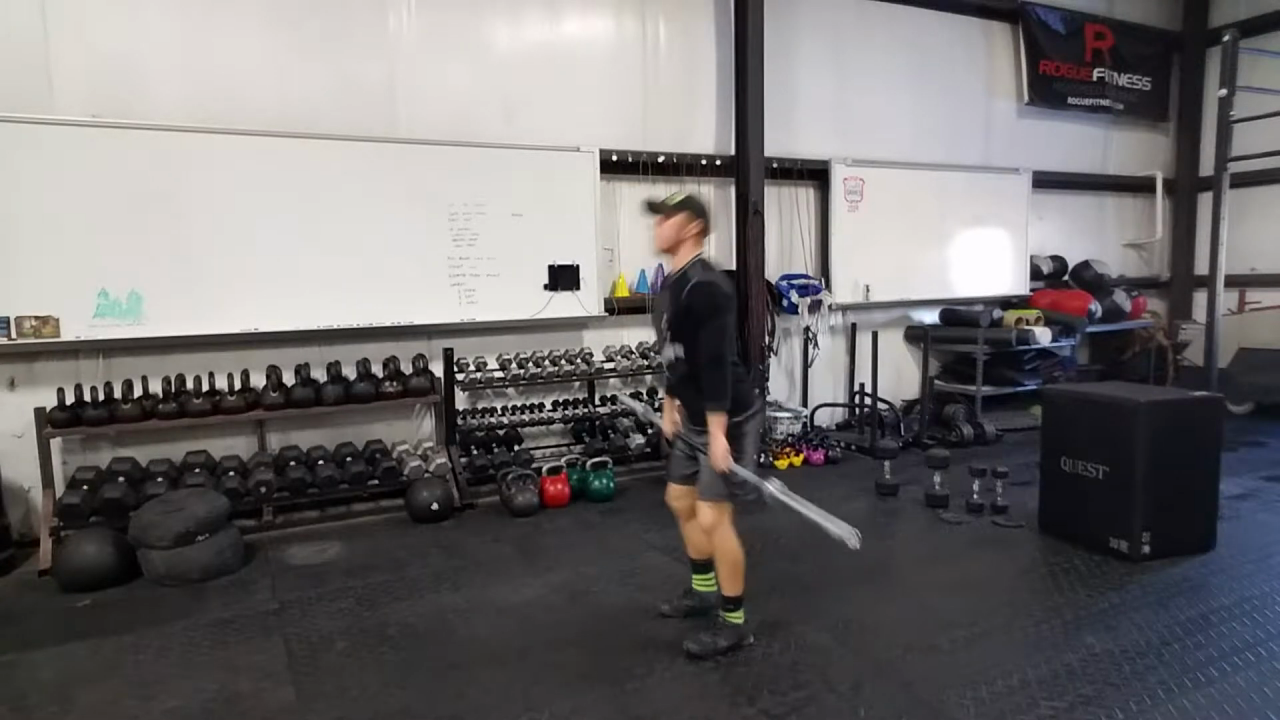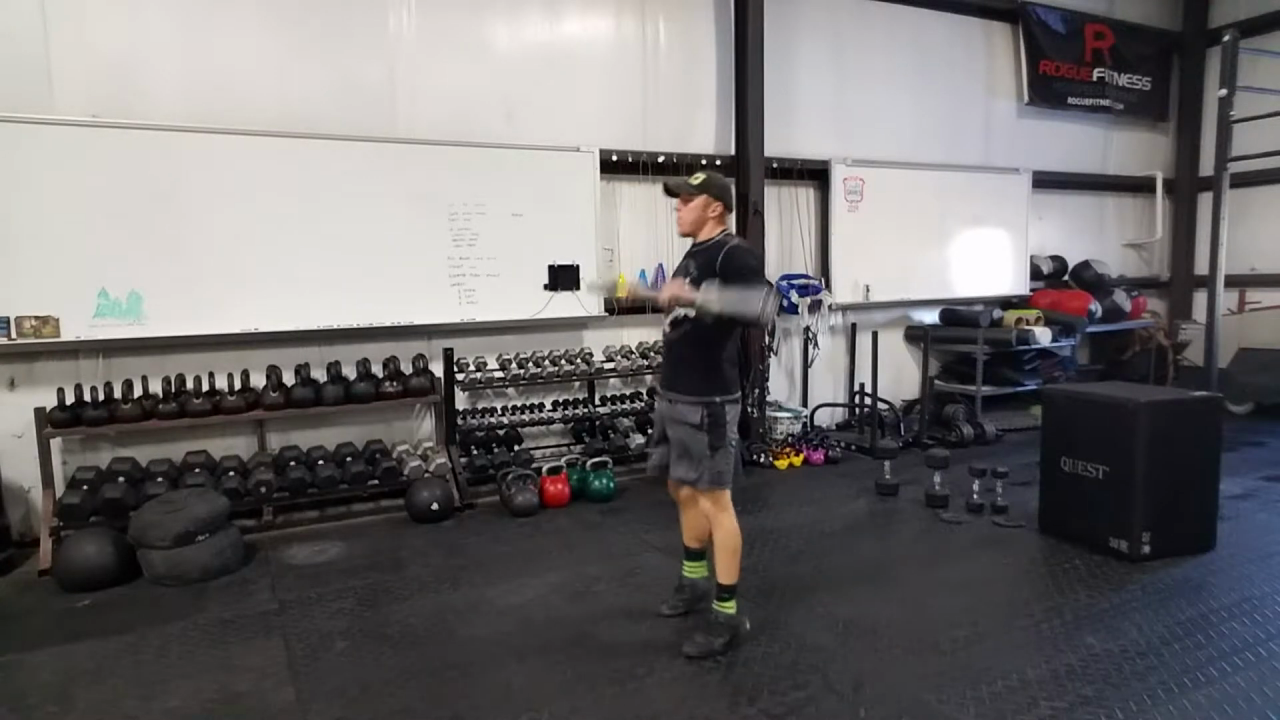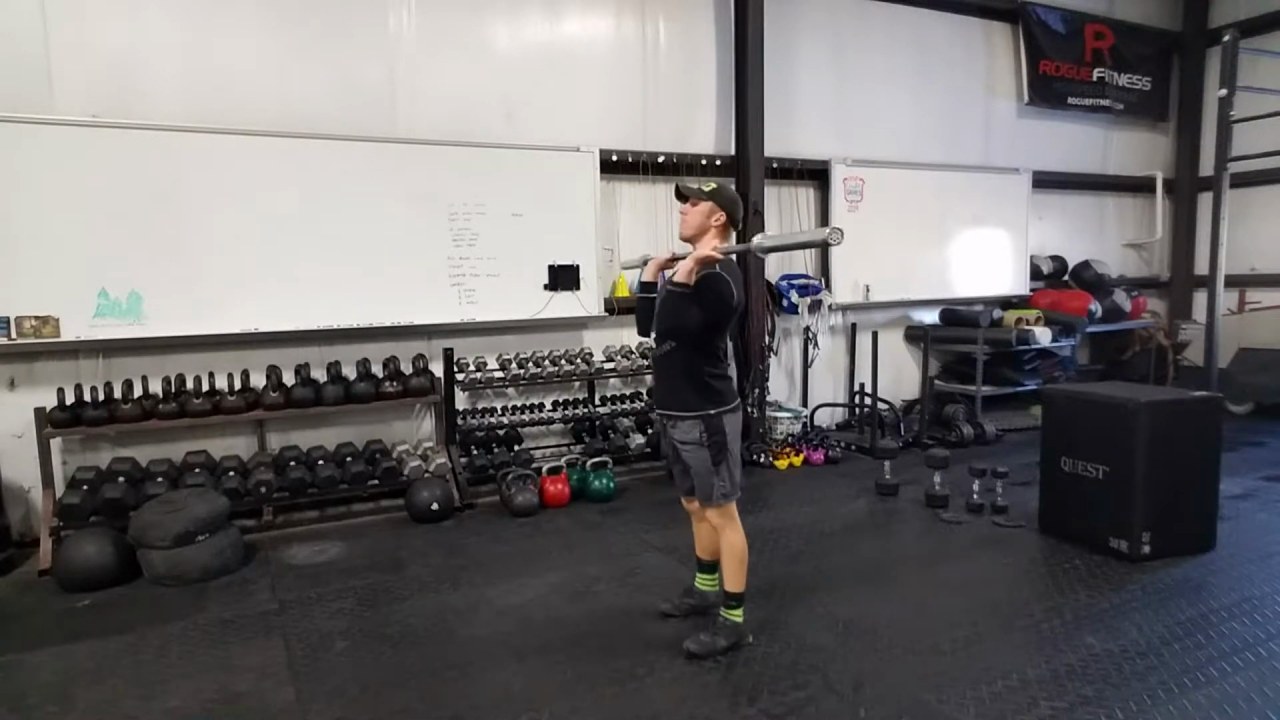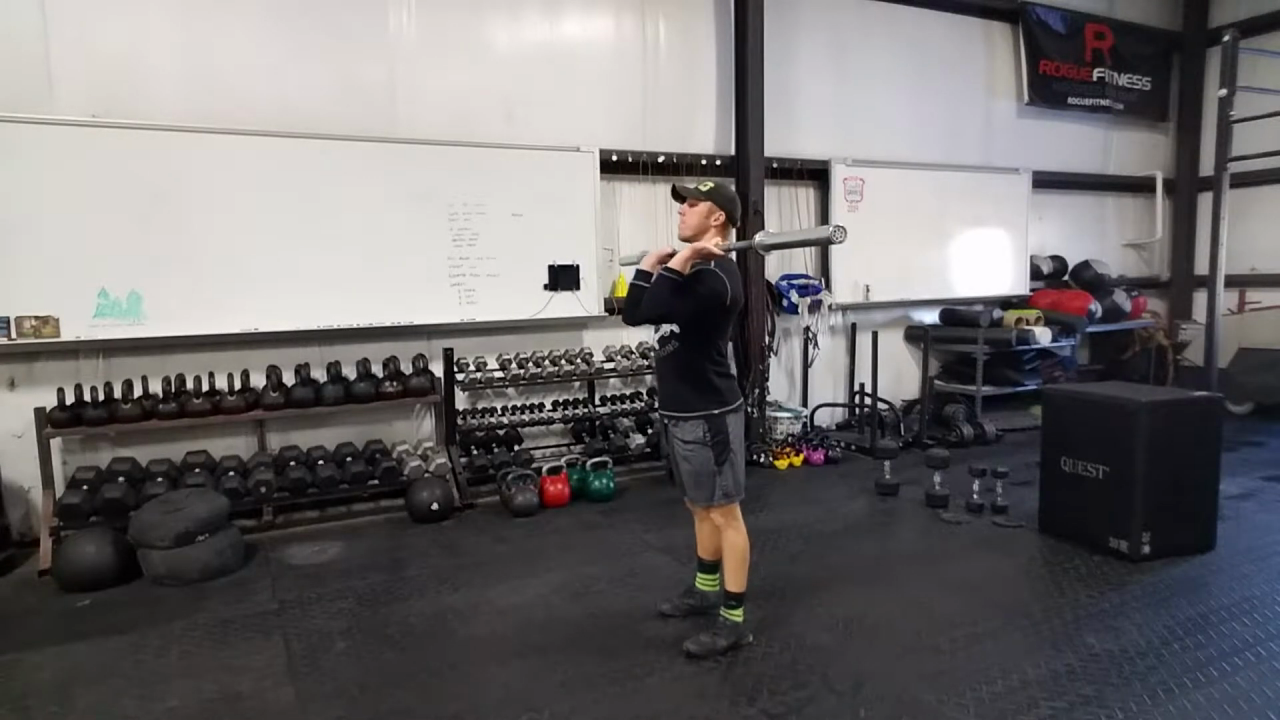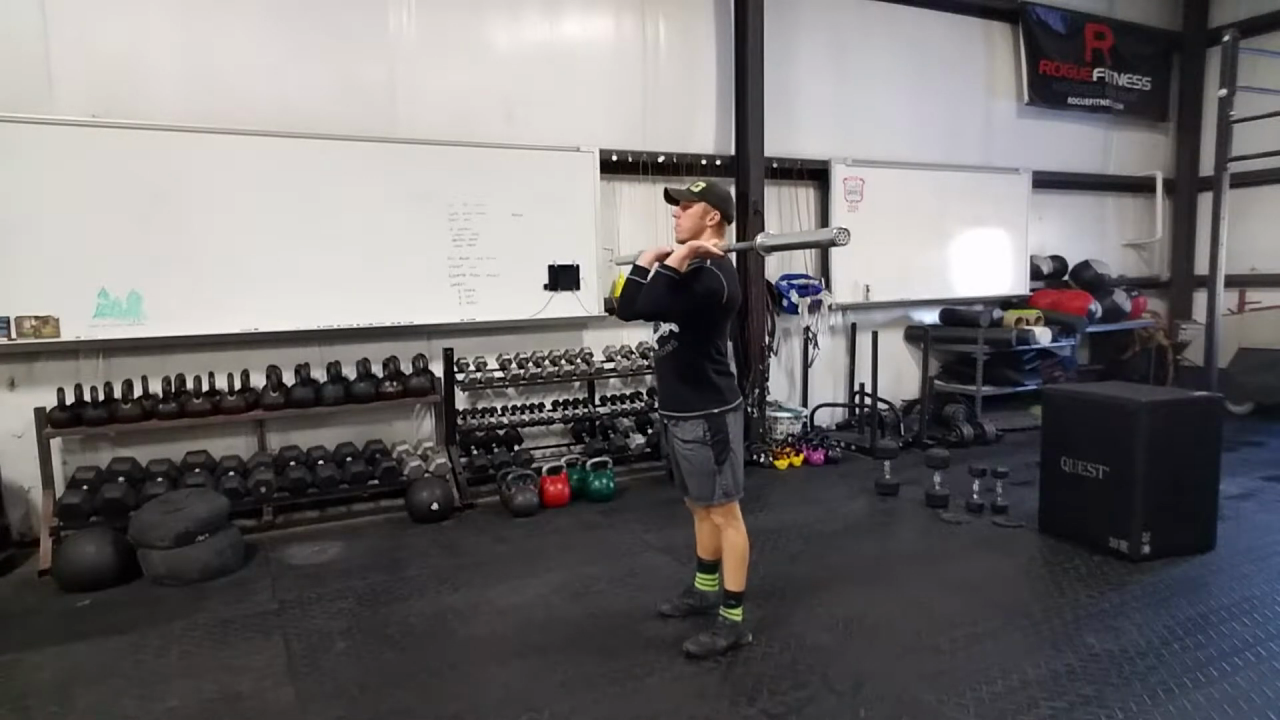
dt=0.3s
person 1, frame 1
left shoulder: (705, 286)
right shoulder: (671, 284)
left elbow: (717, 363)
left wrist: (720, 434)
right wrist: (670, 405)
left hip: (729, 416)
right hip: (692, 414)
left knee: (715, 516)
right knee: (680, 500)
left ankle: (734, 622)
right ankle: (703, 593)
person 1, frame 2
left shoulder: (733, 254)
right shoulder: (695, 254)
left wrist: (689, 296)
right wrist: (665, 296)
left hip: (707, 399)
right hip: (672, 394)
left knee: (714, 502)
right knee: (684, 491)
left ankle: (727, 614)
right ankle: (695, 583)
person 1, frame 3
left shoulder: (717, 279)
right shoulder: (690, 271)
left elbow: (669, 326)
right elbow: (647, 325)
left wrist: (687, 271)
right wrist: (652, 273)
left hip: (707, 414)
right hip: (676, 411)
left knee: (722, 513)
right knee: (695, 506)
left ankle: (733, 621)
right ankle: (705, 590)
person 1, frame 4
left shoulder: (714, 277)
right shoulder: (692, 271)
left elbow: (649, 310)
right elbow: (634, 312)
left wrist: (681, 260)
right wrist: (651, 262)
left hip: (709, 413)
right hip: (680, 411)
left knee: (723, 512)
right knee: (699, 508)
left ankle: (733, 621)
right ankle: (706, 590)
person 1, frame 5
left shoulder: (711, 276)
right shoulder: (689, 270)
left elbow: (647, 307)
right elbow: (627, 308)
left wrist: (678, 258)
right wrist: (647, 260)
left hip: (709, 413)
right hip: (679, 410)
left knee: (723, 511)
right knee: (699, 506)
left ankle: (732, 621)
right ankle: (704, 590)
